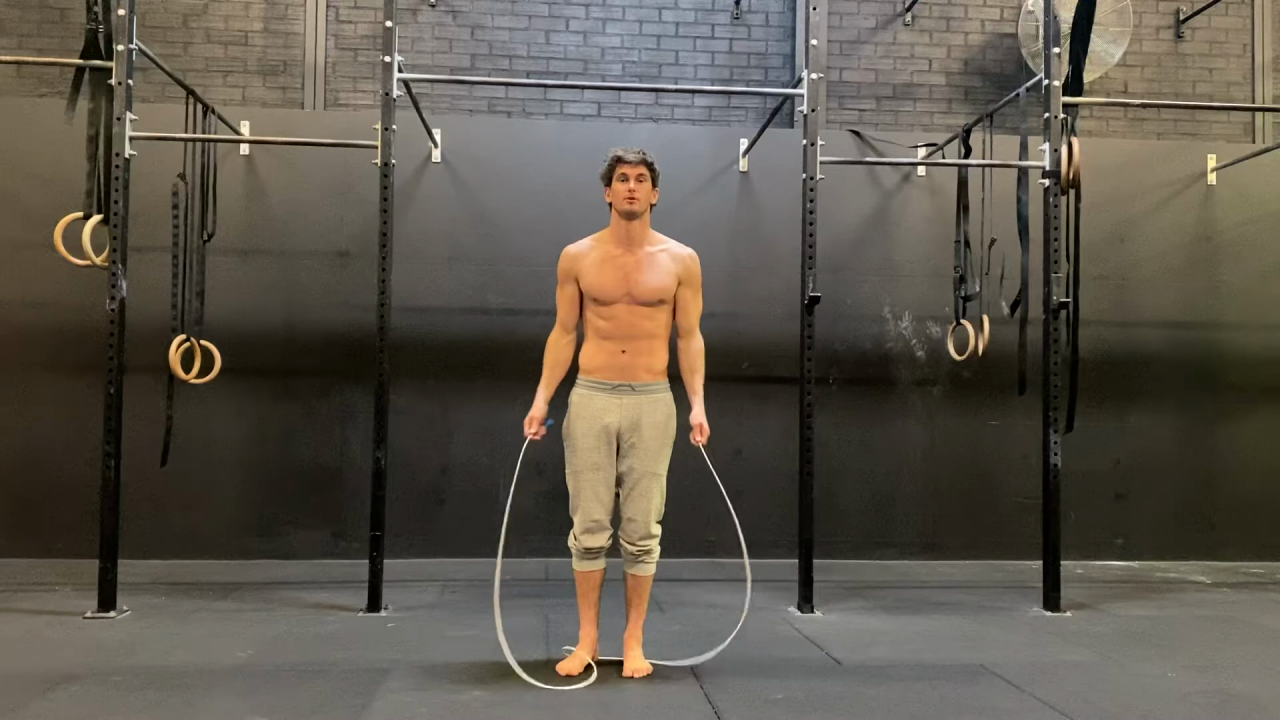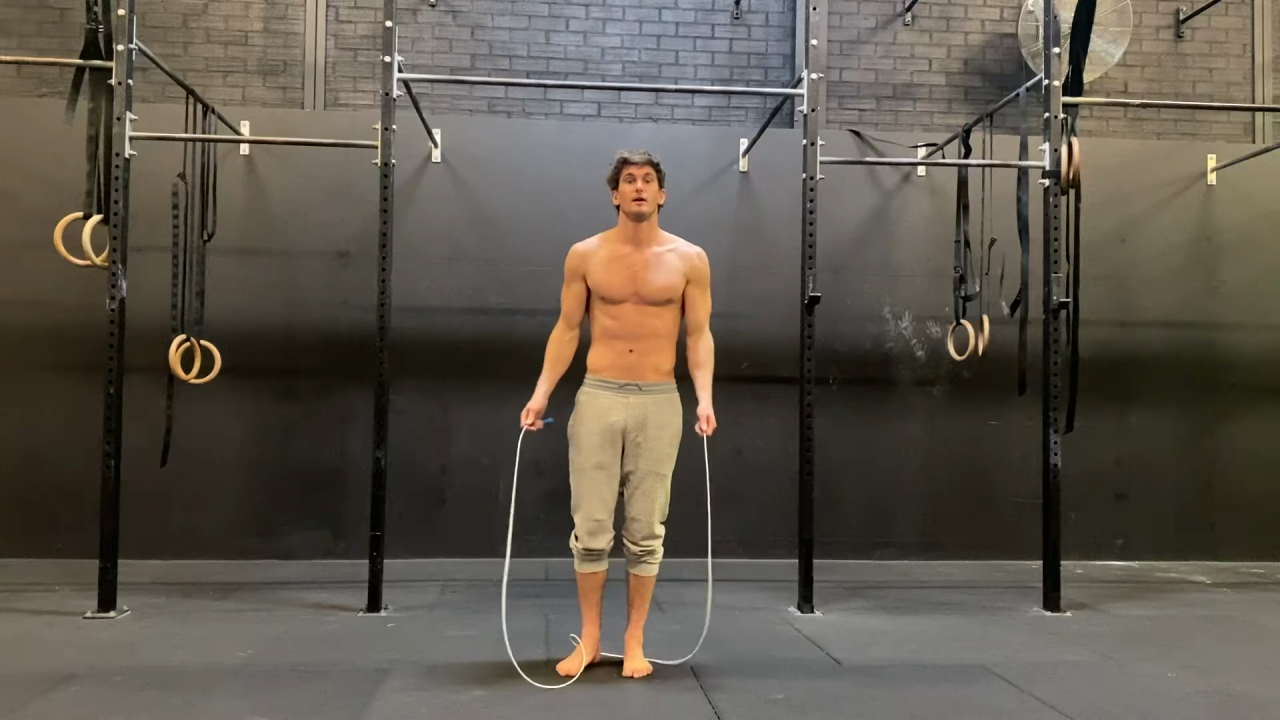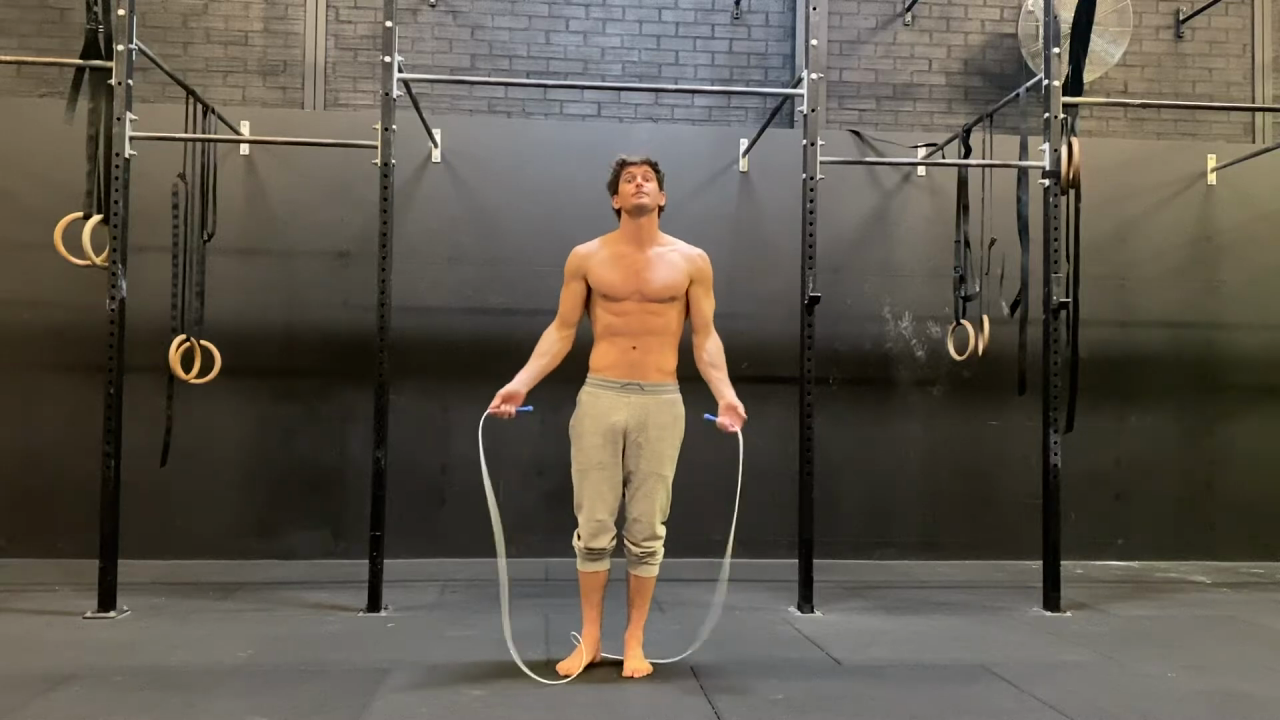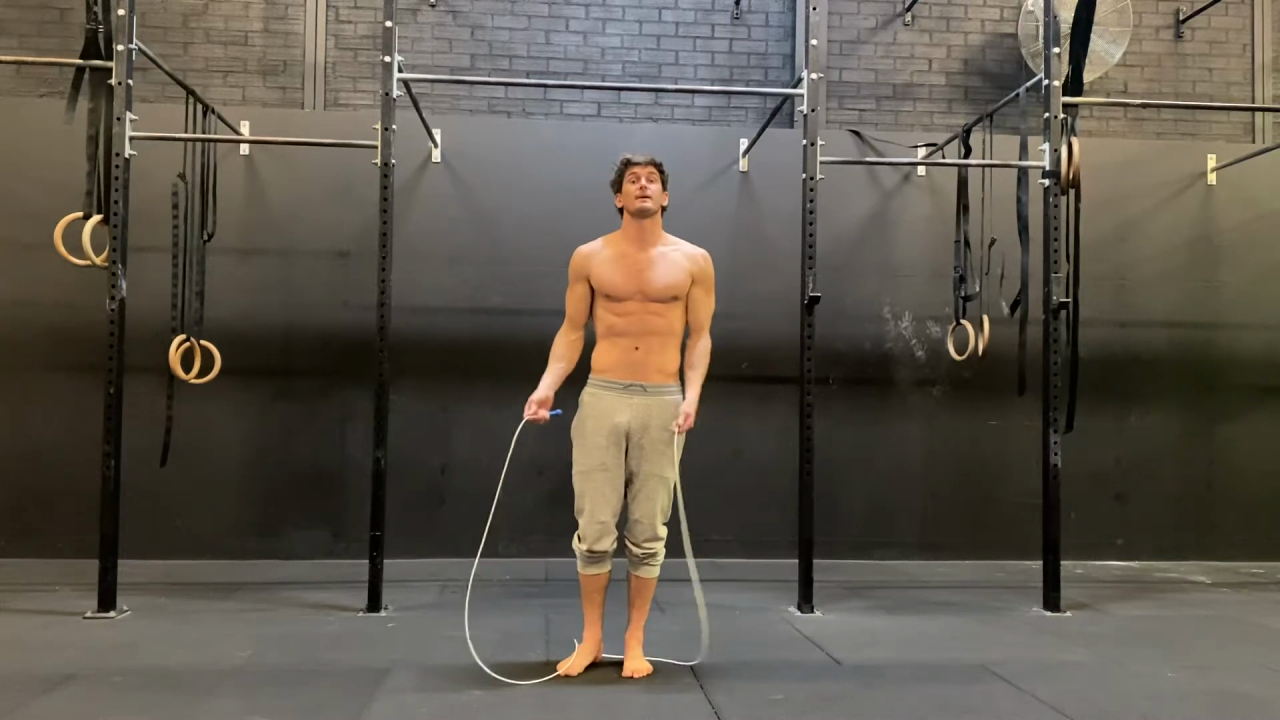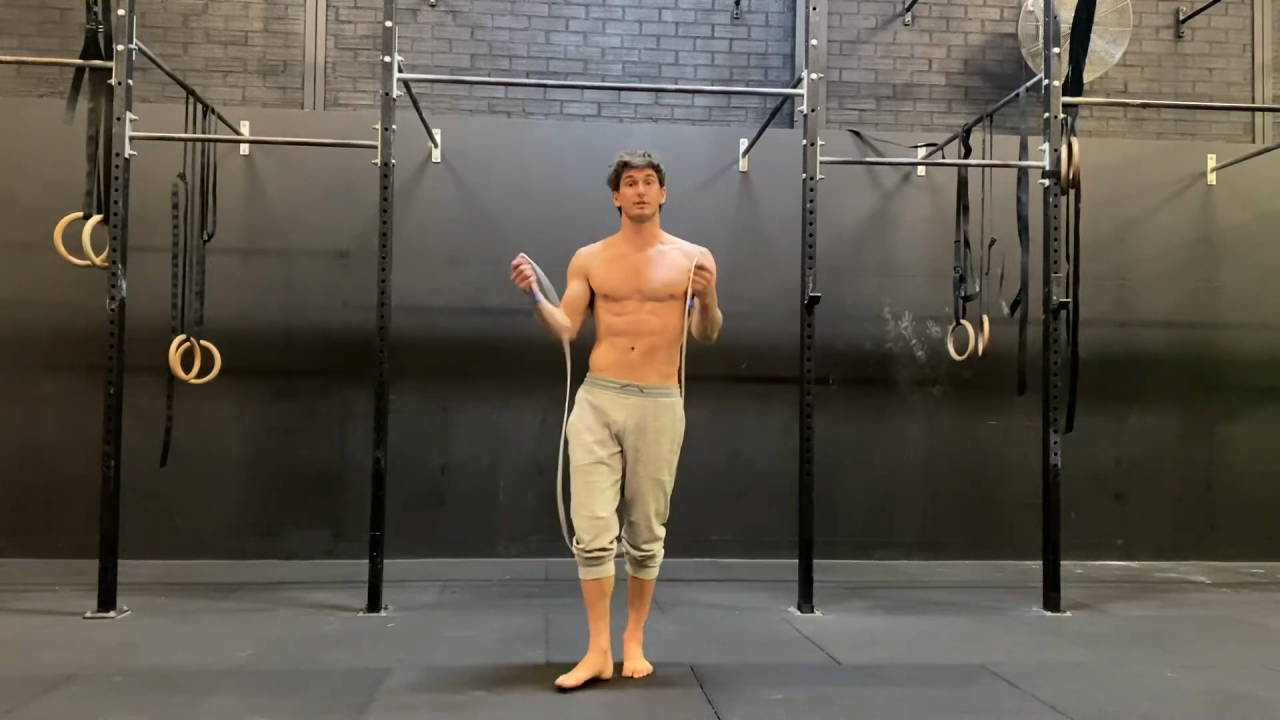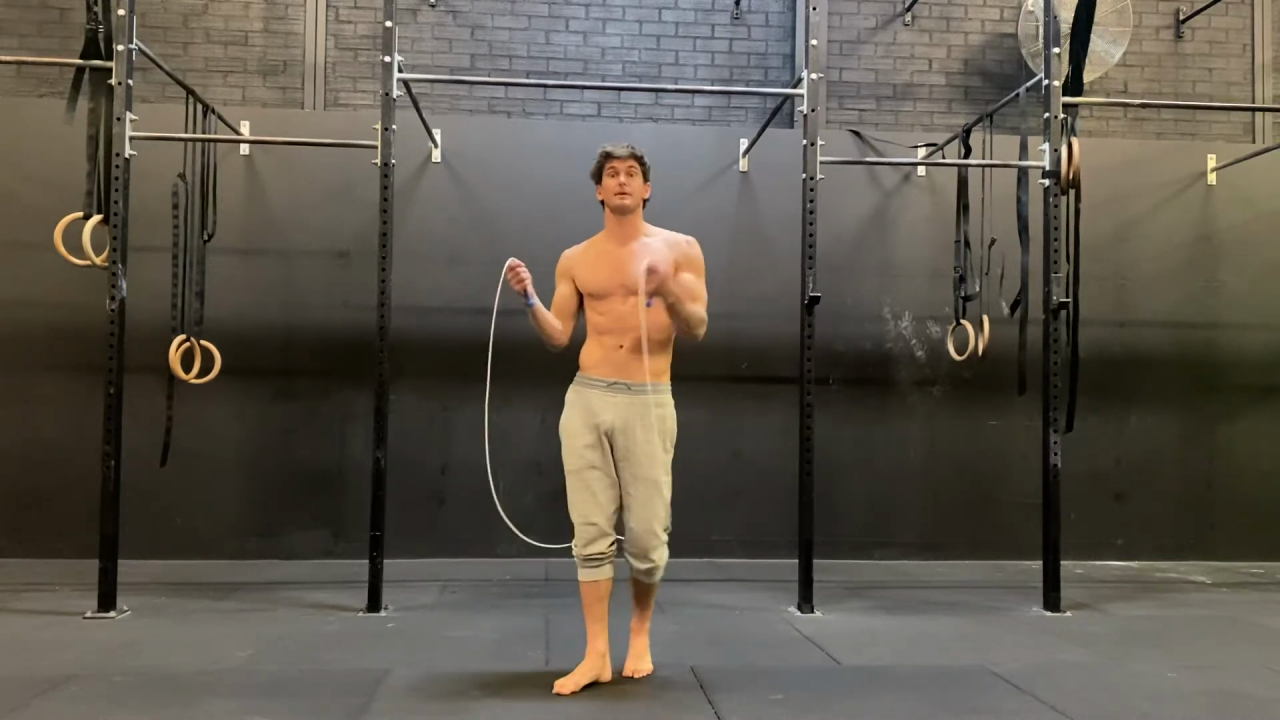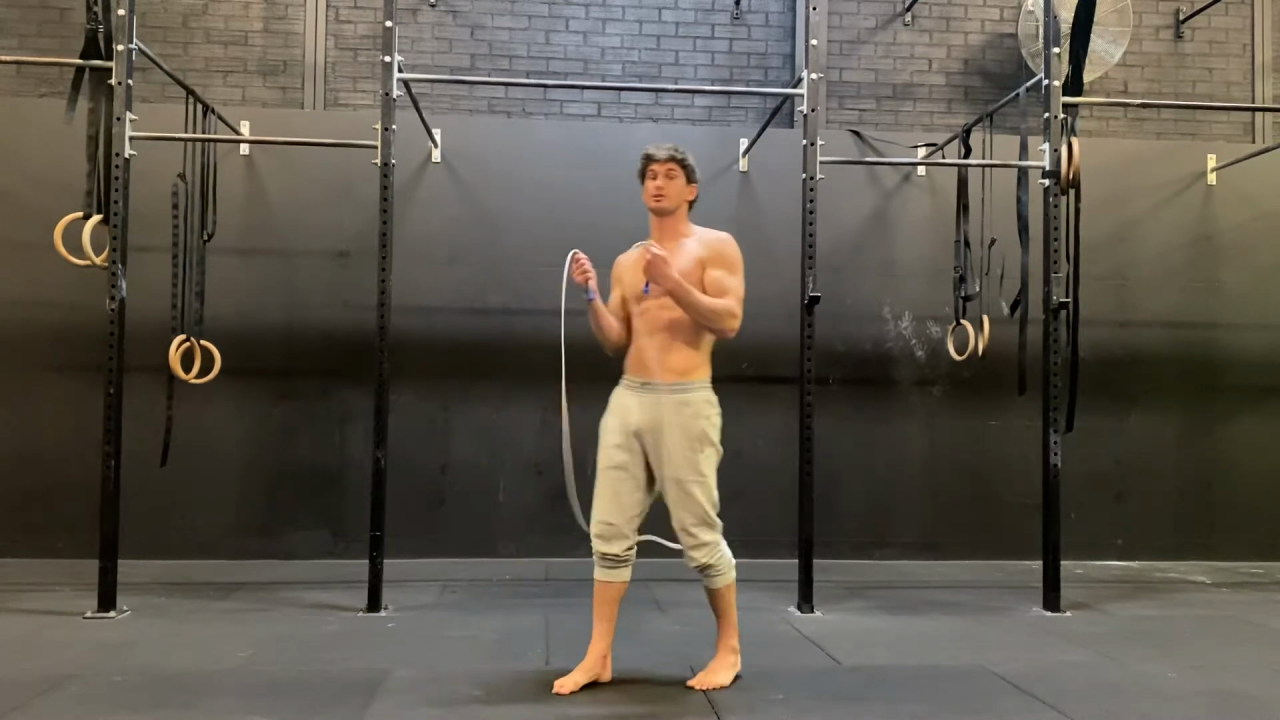
dt=0.5s
person 1, frame 1
left shoulder: (681, 260)
right shoulder: (577, 257)
left elbow: (689, 336)
right elbow: (564, 333)
left wrist: (698, 404)
right wrist: (541, 399)
left hip: (652, 401)
right hip: (590, 399)
left knee: (641, 529)
right knee: (588, 525)
left ankle: (633, 641)
right ankle: (587, 638)
person 1, frame 2
left shoulder: (689, 259)
right shoulder: (585, 255)
left elbow: (699, 335)
right elbow: (567, 329)
left wrist: (704, 397)
right wrist: (541, 392)
left hip: (659, 403)
right hip: (597, 399)
left knee: (645, 530)
right knee: (591, 527)
left ankle: (634, 641)
right ankle: (589, 638)
person 1, frame 3
left shoulder: (690, 259)
right shoulder: (586, 257)
left elbow: (705, 334)
right elbow: (562, 329)
left wrist: (724, 389)
right wrist: (522, 381)
left hip: (661, 402)
right hip: (599, 398)
left knee: (646, 529)
right knee: (592, 525)
left ankle: (634, 641)
right ankle: (589, 638)
person 1, frame 4
left shoulder: (693, 260)
right shoulder: (588, 257)
left elbow: (699, 337)
right elbow: (572, 331)
left wrist: (693, 395)
right wrist: (547, 386)
left hip: (662, 404)
right hip: (601, 400)
left knee: (647, 532)
right knee: (593, 527)
left ankle: (634, 642)
right ankle: (591, 637)
person 1, frame 5
left shoulder: (692, 256)
right shoulder: (589, 258)
left elbow: (706, 335)
right elbow: (566, 328)
left wrist: (707, 298)
right wrist: (534, 294)
left hip: (658, 404)
right hip: (596, 400)
left knee: (645, 532)
right knee: (592, 529)
left ankle: (633, 641)
right ankle: (597, 650)
person 1, frame 6
left shoulder: (679, 248)
right shoulder: (574, 259)
left elbow: (698, 325)
right elbow: (557, 337)
left wrist: (668, 294)
right wrist: (531, 300)
left hip: (647, 403)
right hip: (584, 400)
left knee: (647, 534)
right knee: (590, 533)
left ankle: (641, 629)
right ankle: (596, 654)
person 1, frame 7
left shoulder: (716, 246)
right shoulder: (626, 262)
left elbow: (728, 320)
right elbow: (616, 341)
left wrist: (672, 282)
right wrist: (593, 295)
left hip: (686, 403)
right hip: (627, 401)
left knee: (700, 535)
right knee: (610, 533)
left ankle: (729, 647)
right ankle: (598, 655)
